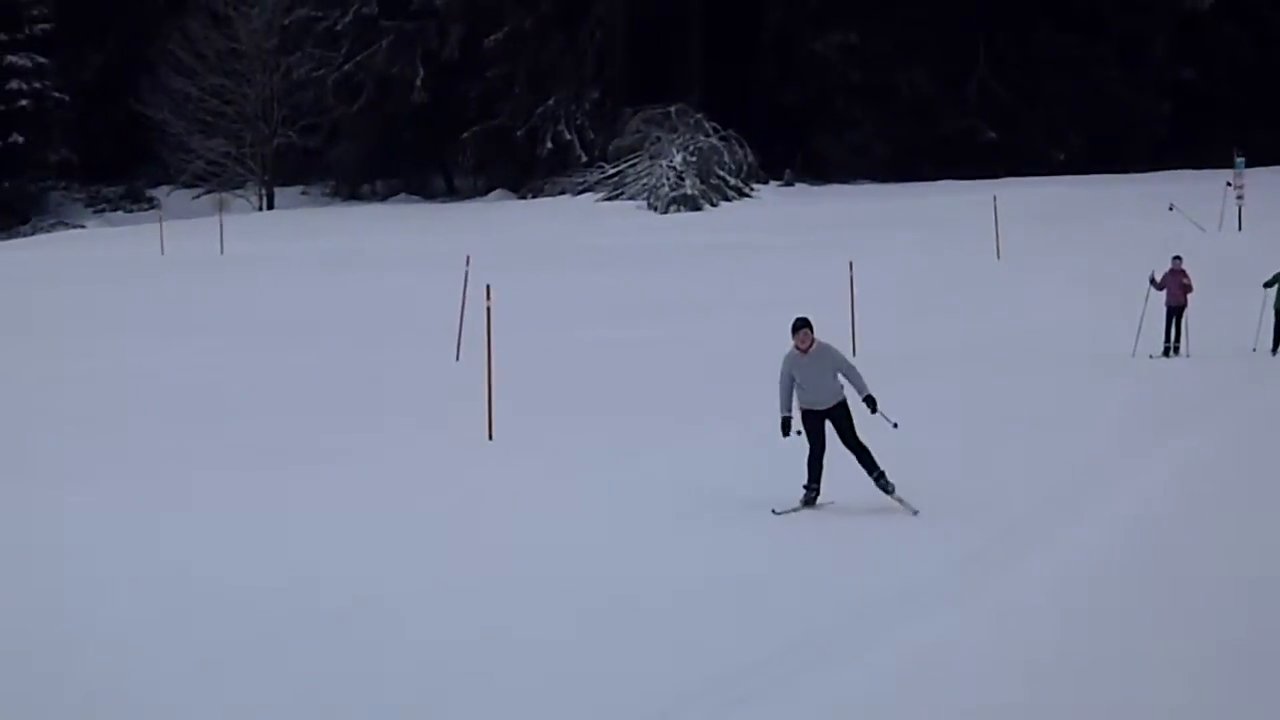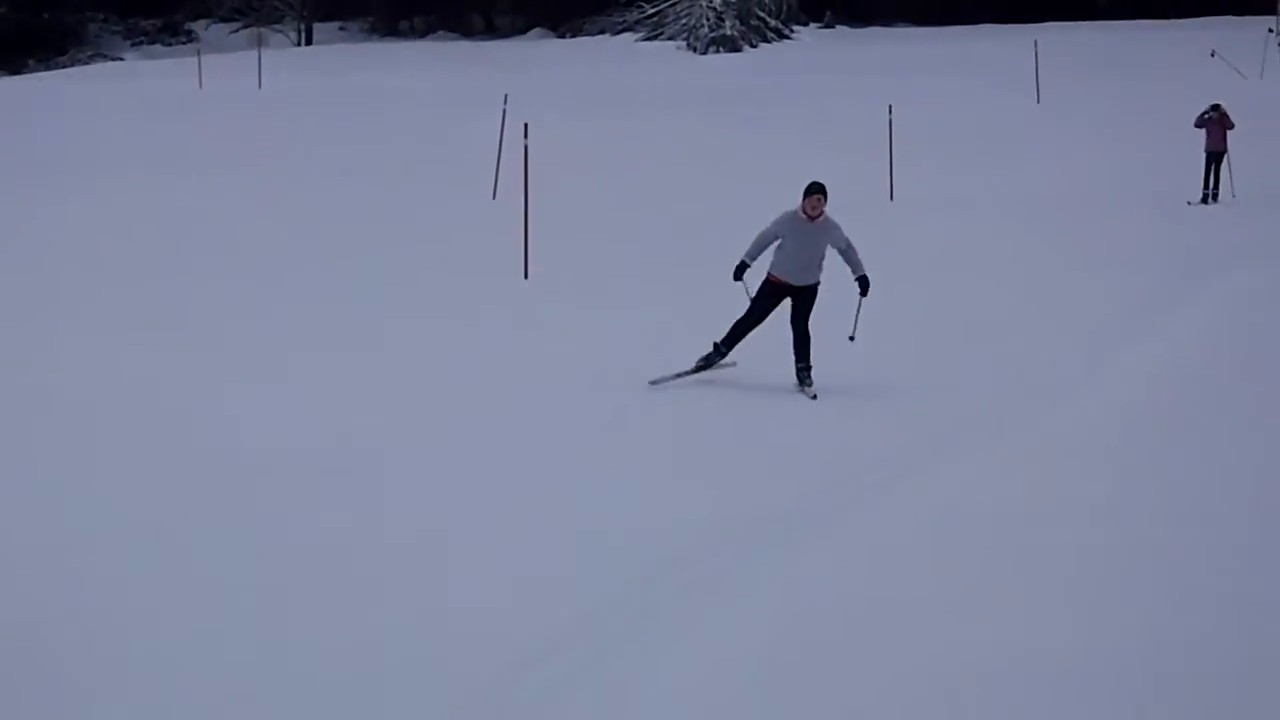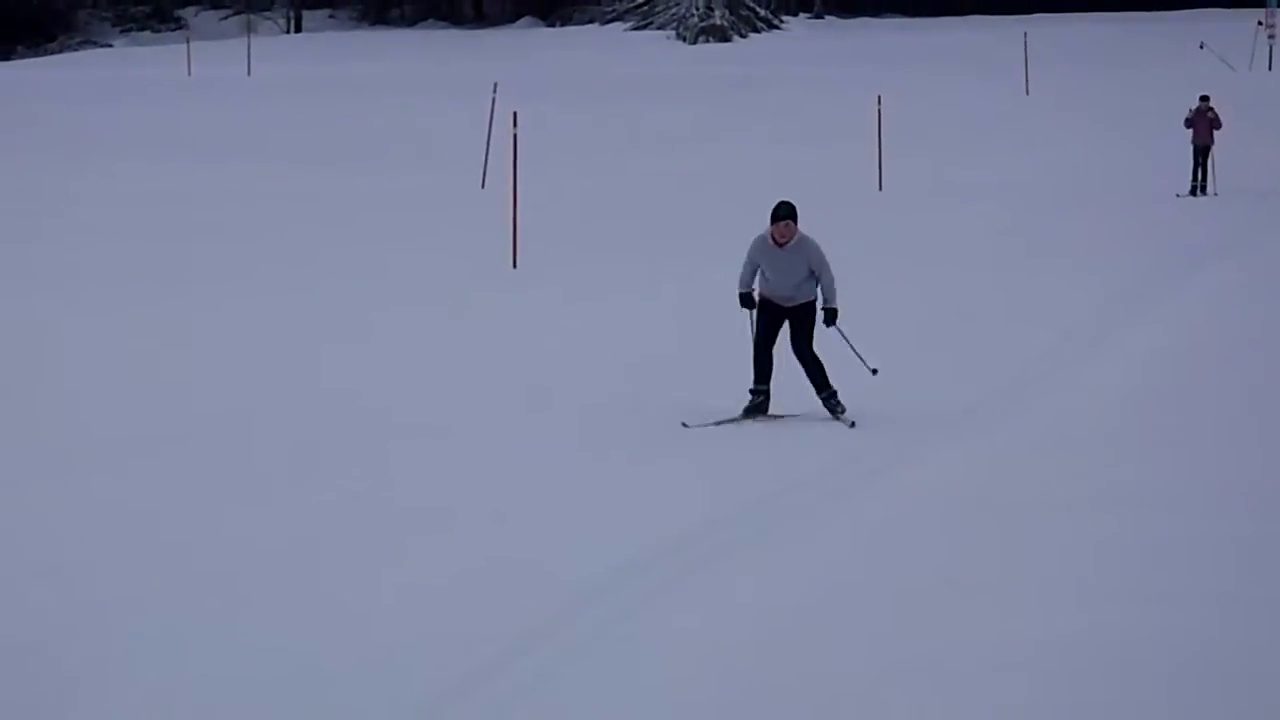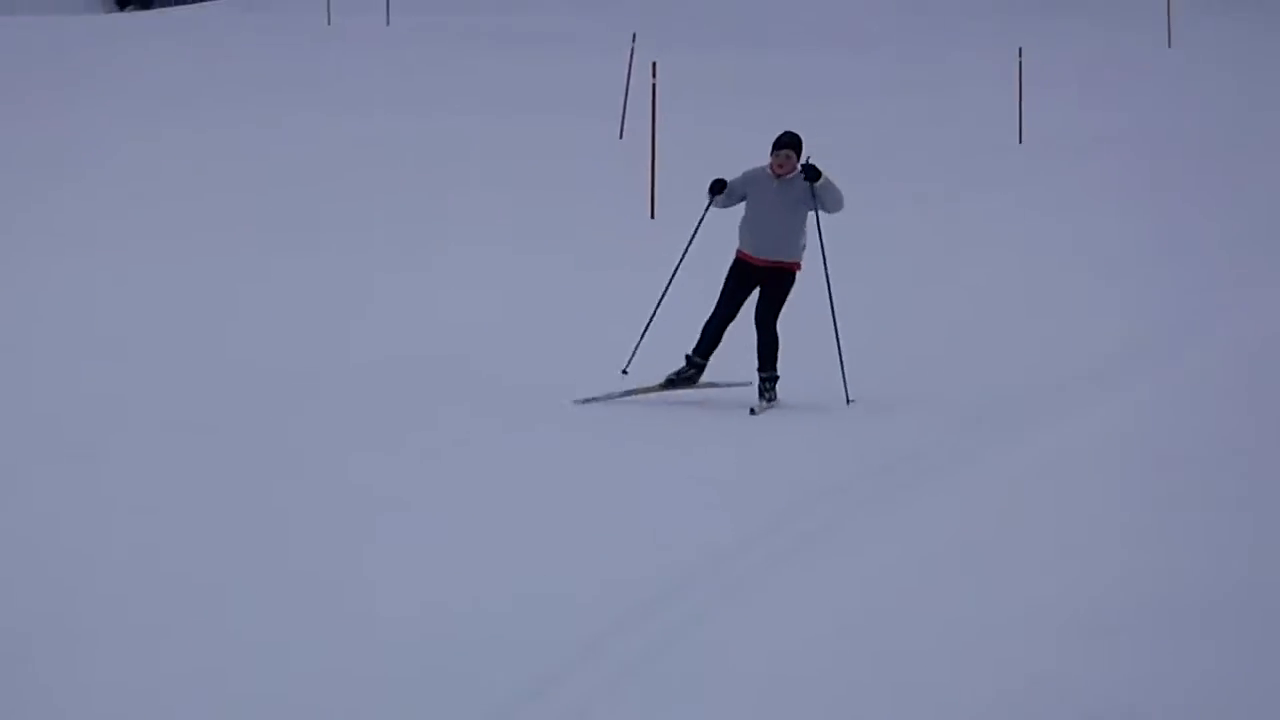
dt=1s
person 1, frame 1
left shoulder: (827, 351)
right shoulder: (789, 359)
left elbow: (849, 371)
right elbow: (785, 388)
left wrist: (865, 393)
right wrist: (785, 416)
left hip: (836, 403)
right hip: (809, 409)
left knee: (852, 442)
right knee: (817, 449)
right ankle: (812, 490)
person 1, frame 2
left shoulder: (830, 227)
right shoulder: (788, 219)
left elbow: (846, 248)
right elbow: (765, 237)
left wrist: (860, 274)
right wrist: (745, 261)
left hip: (807, 284)
right hip: (778, 279)
left knee: (799, 324)
right knee: (751, 318)
left ankle: (803, 370)
right ankle: (720, 351)
person 1, frame 3
left shoulder: (807, 246)
right shoulder: (760, 243)
left elbow: (825, 274)
right elbow: (750, 265)
left wrist: (830, 305)
right wrist: (744, 290)
left hip: (803, 305)
right hip: (770, 302)
left knee: (803, 350)
right knee: (762, 344)
left ankle: (828, 396)
right ankle: (760, 396)
person 1, frame 4
left shoulder: (805, 186)
right shoulder: (754, 177)
left elbow: (834, 205)
right elbow: (724, 199)
left wrist: (819, 179)
right wrist: (717, 190)
left hip: (784, 267)
right hip: (747, 261)
left knee: (765, 320)
right knee: (722, 314)
left ankle: (768, 379)
right ankle: (694, 366)
